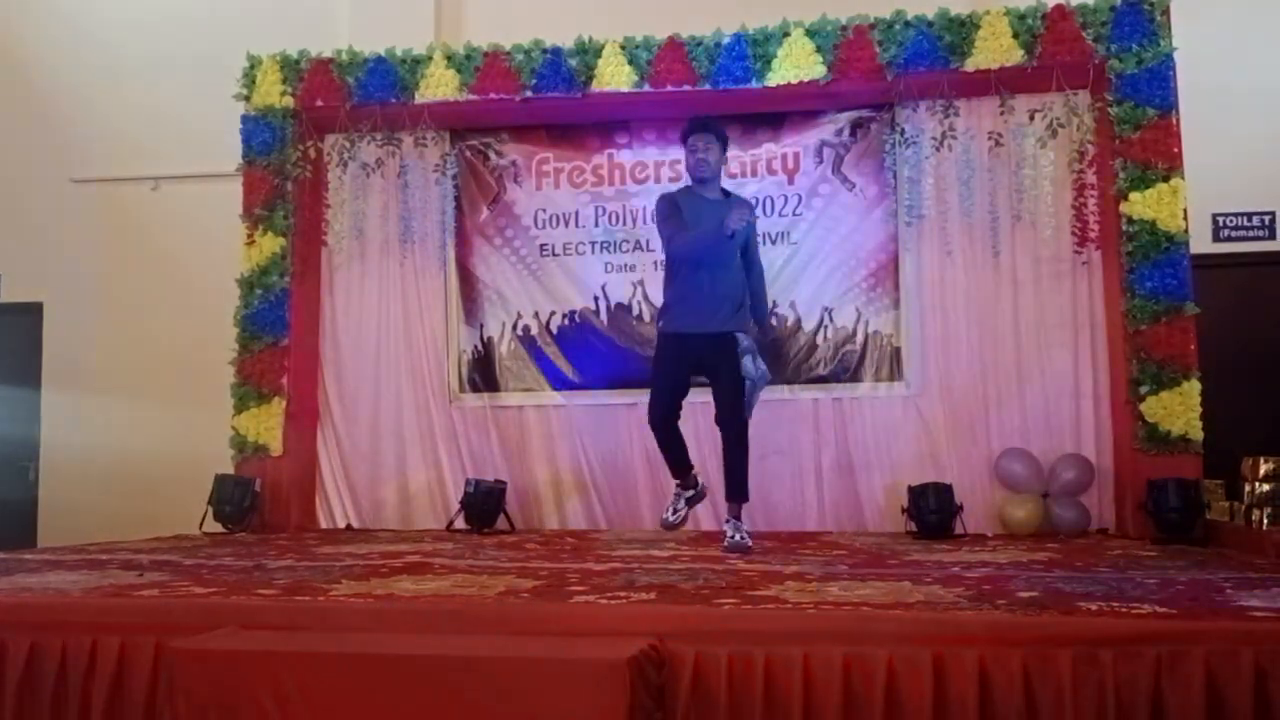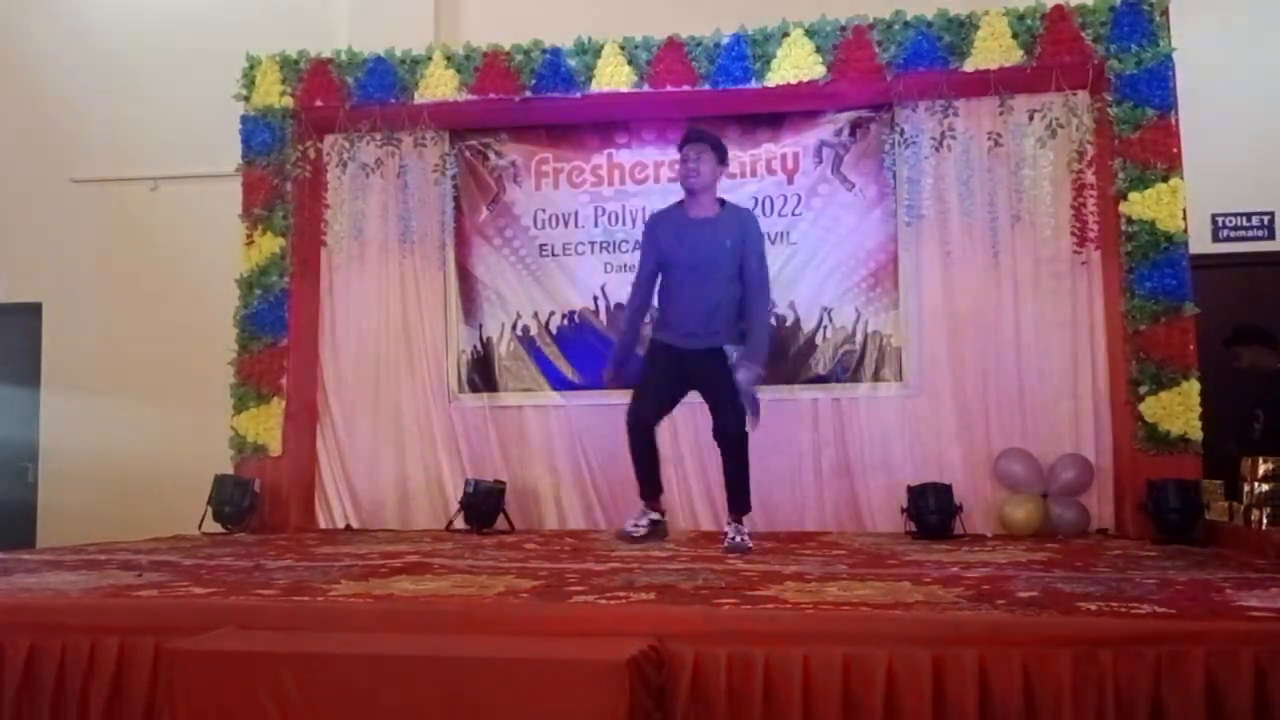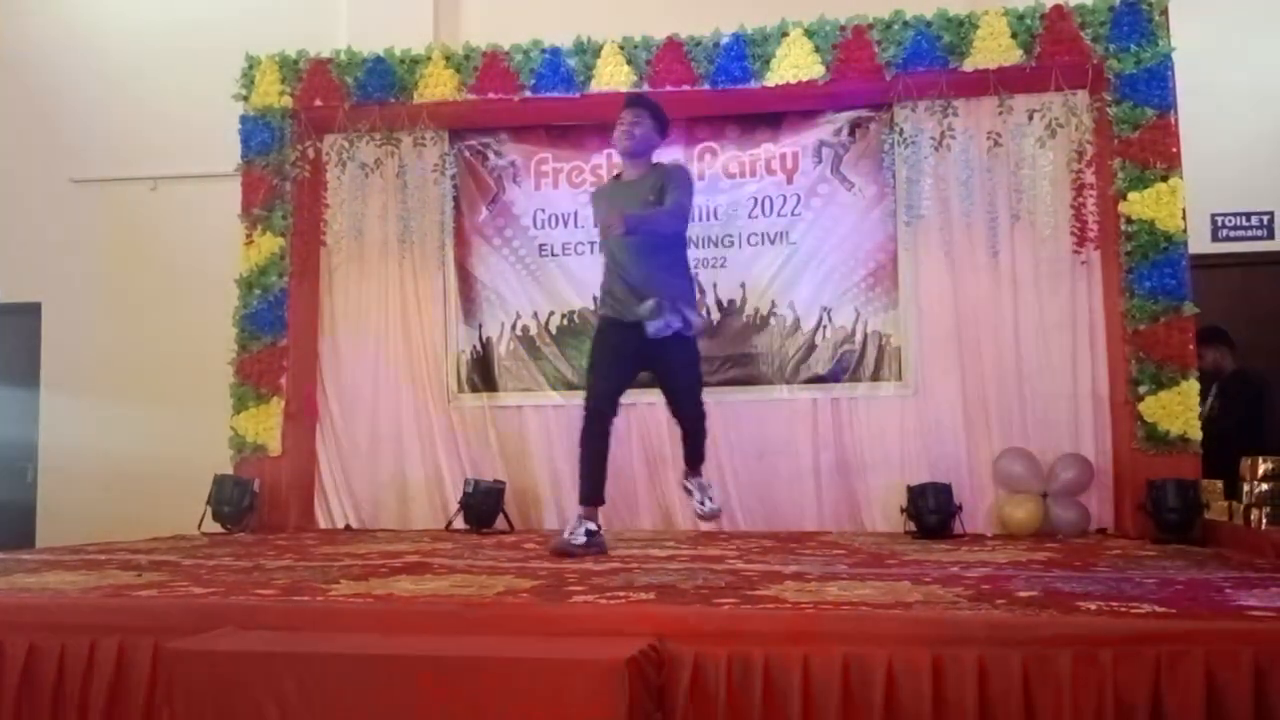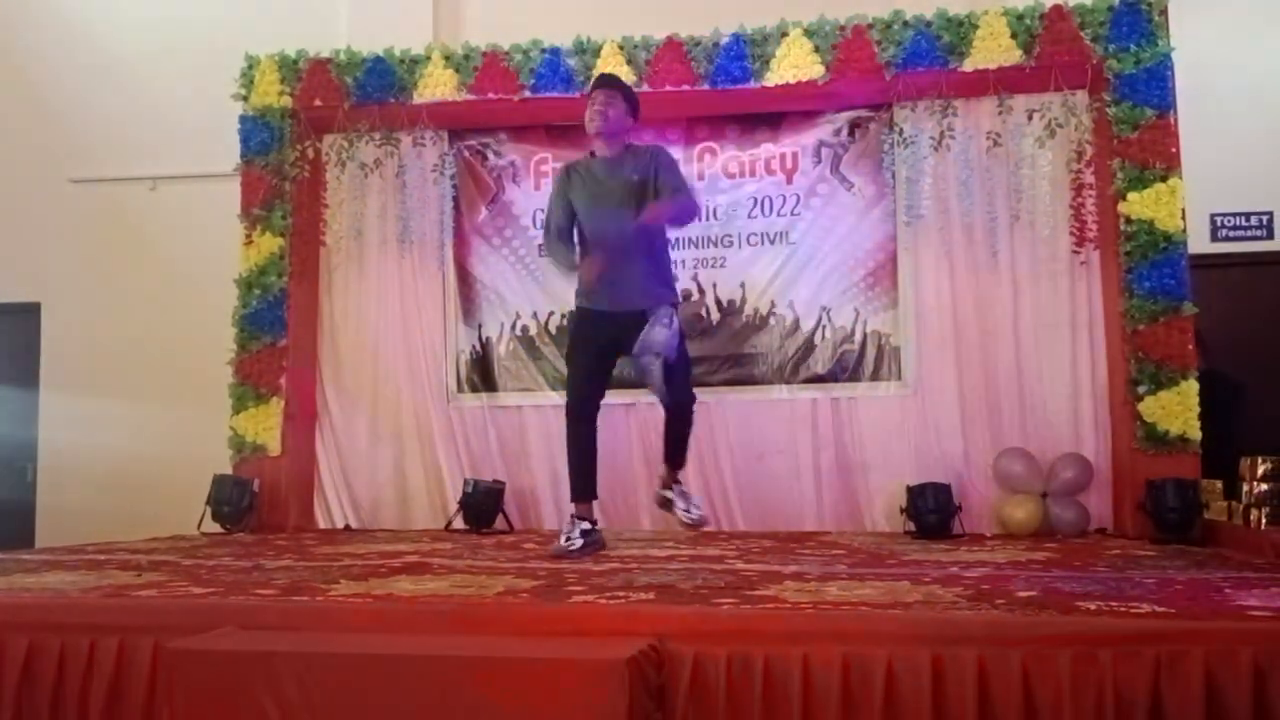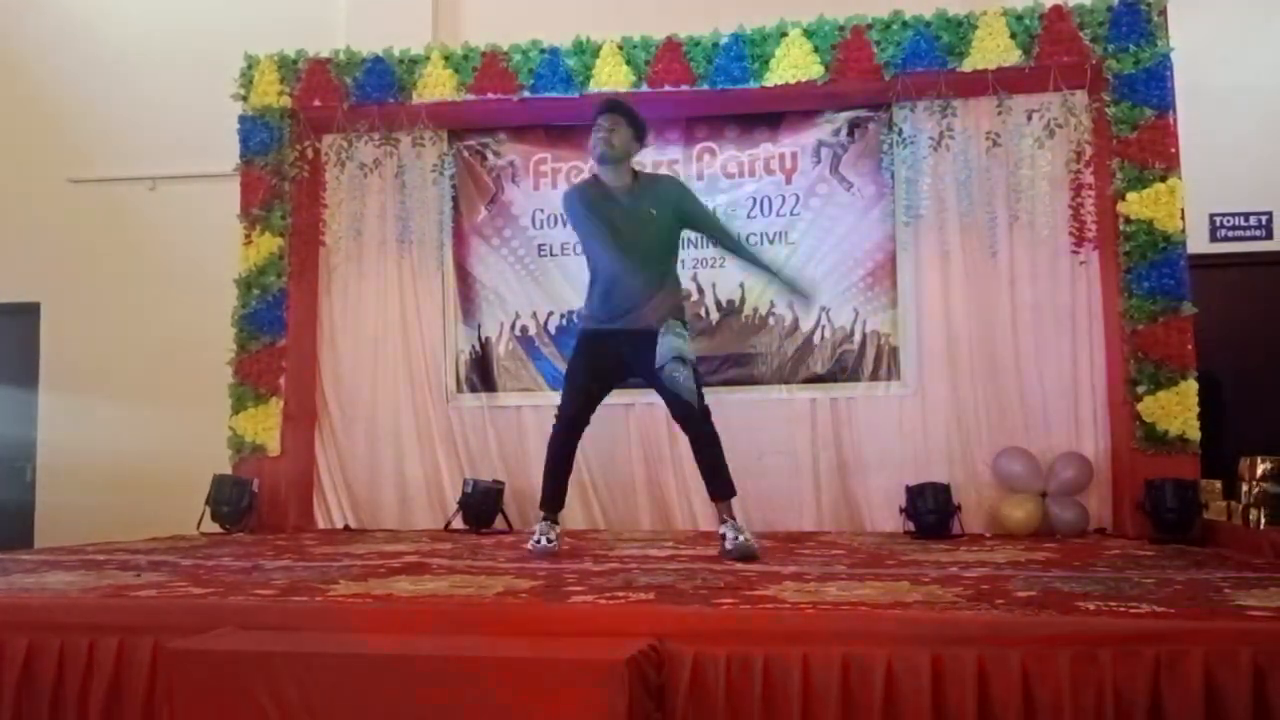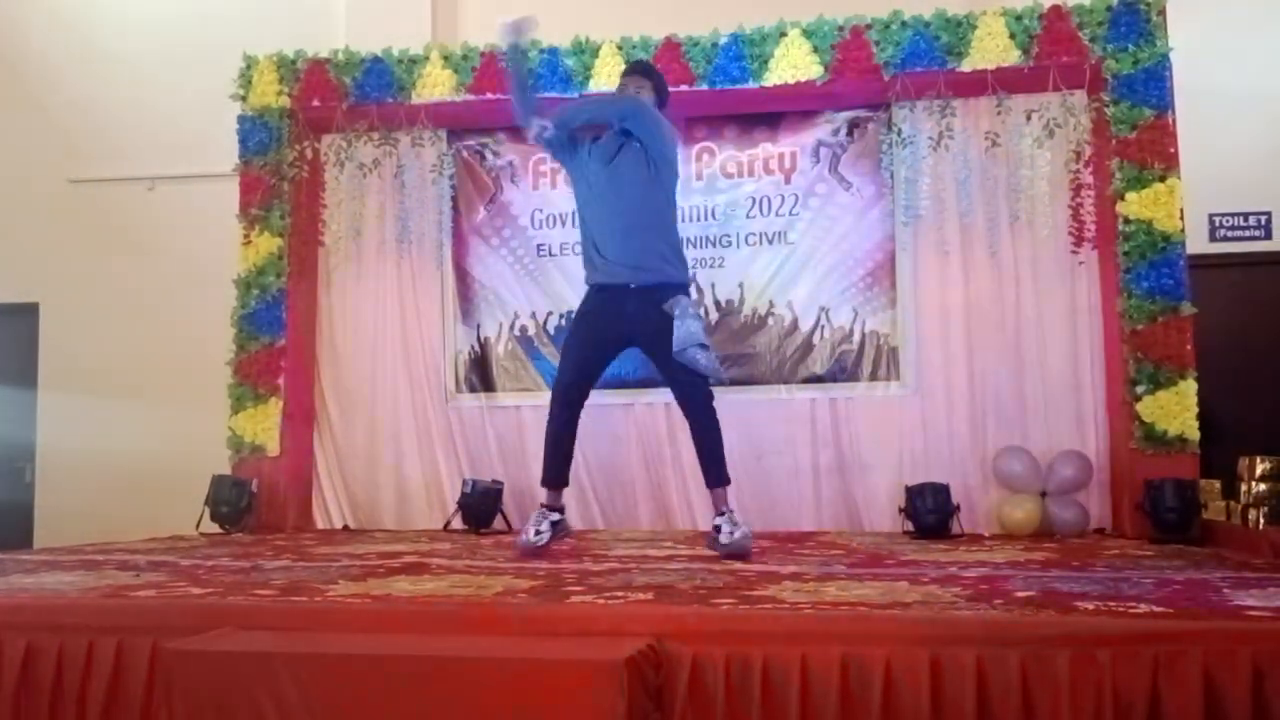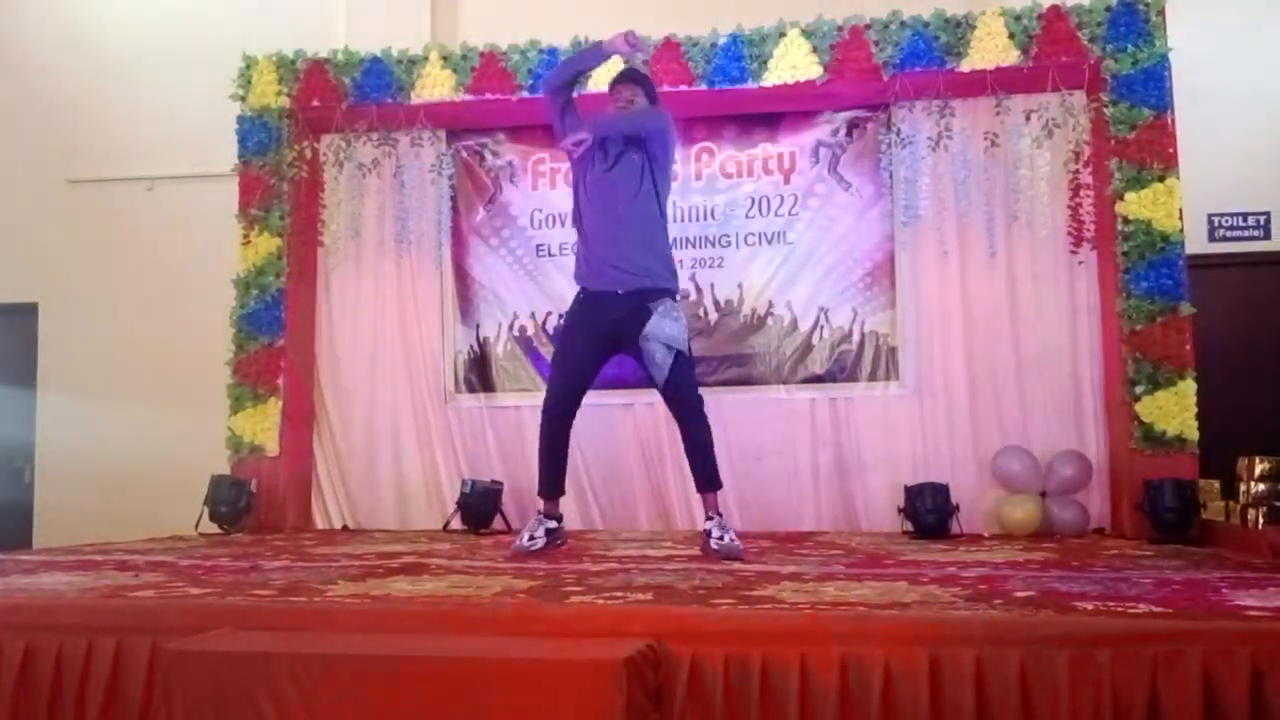
dt=0.3s
person 1, frame 1
left shoulder: (741, 208)
right shoulder: (671, 203)
left elbow: (752, 270)
right elbow: (677, 249)
left wrist: (760, 320)
right wrist: (724, 227)
left hip: (728, 333)
right hip: (678, 332)
left knee: (732, 421)
right knee: (661, 414)
left ankle: (734, 519)
right ankle: (687, 485)
person 1, frame 2
left shoulder: (742, 222)
right shoulder: (660, 224)
left elbow: (757, 289)
right elbow: (642, 290)
left wrist: (754, 354)
right wrist: (619, 356)
left hip: (722, 349)
right hip: (670, 346)
left knee: (731, 433)
right knee: (639, 419)
left ankle: (737, 524)
right ankle: (651, 512)
person 1, frame 3
left shoulder: (674, 177)
right shoulder: (601, 195)
left elbow: (673, 221)
left wrist: (628, 222)
left hip: (671, 319)
right hip: (617, 320)
left knee: (690, 412)
right knee: (597, 411)
left ankle: (694, 475)
right ankle: (588, 522)
person 1, frame 4
left shoulder: (654, 159)
right shoulder: (570, 175)
left elbow: (687, 206)
right elbow: (554, 238)
left wrist: (660, 211)
right wrist: (578, 262)
left hip: (653, 308)
right hip: (595, 311)
left knee: (680, 400)
right knee: (579, 408)
left ankle: (672, 483)
right ankle: (583, 520)
person 1, frame 5
left shoulder: (666, 190)
right shoulder: (579, 198)
left elbow: (720, 234)
right elbow: (604, 254)
left wrist: (780, 276)
right wrist: (648, 295)
left hip: (659, 330)
right hip: (604, 331)
left knee: (696, 420)
right knee: (567, 424)
left ankle: (728, 523)
right ankle: (547, 522)
person 1, frame 6
left shoulder: (659, 140)
right shoulder: (581, 146)
left elbow: (630, 109)
right elbow: (528, 115)
left wrist: (557, 119)
right wrist: (516, 51)
left hip: (663, 295)
right hip: (605, 295)
left knee: (696, 399)
right knee: (565, 394)
left ankle: (723, 517)
right ankle: (551, 509)
person 1, frame 7
left shoulder: (652, 150)
right shoulder: (584, 147)
left elbow: (659, 122)
right elbow: (554, 87)
left wrist: (597, 126)
right wrist: (607, 50)
left hip: (651, 300)
right hip: (593, 302)
left knee: (687, 405)
right knee: (557, 405)
left ankle: (714, 521)
right ankle: (548, 518)
